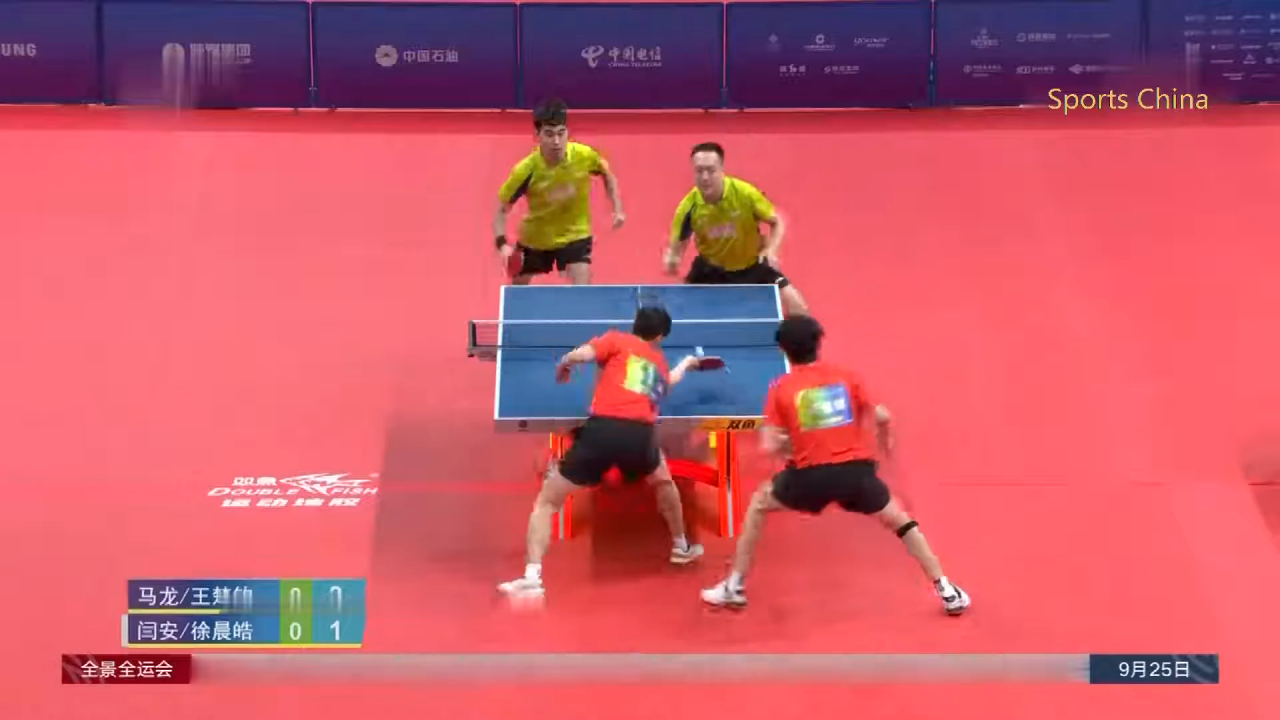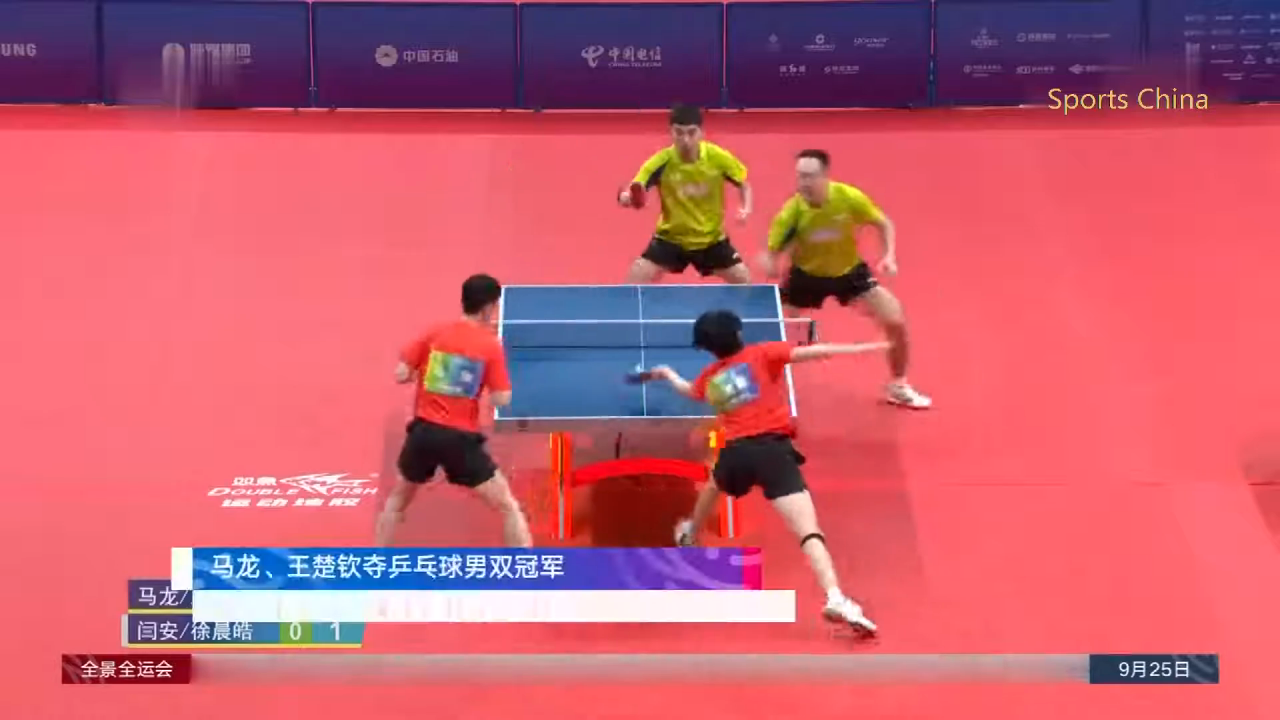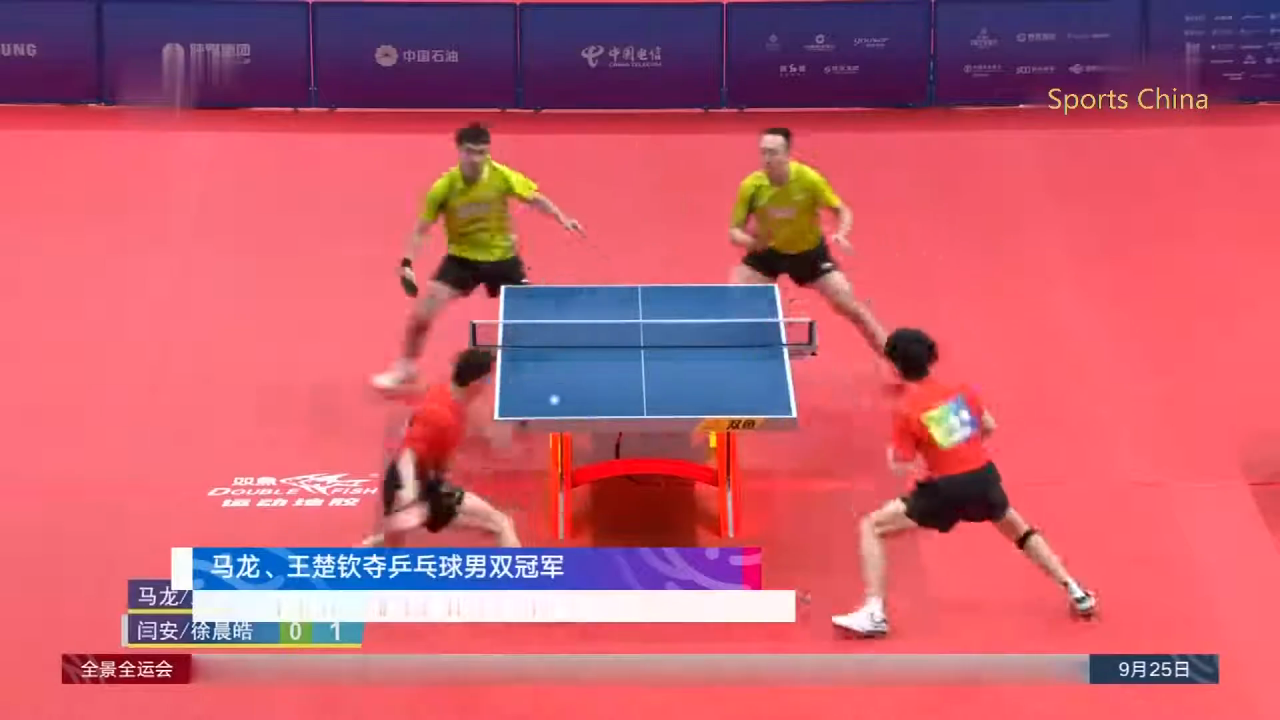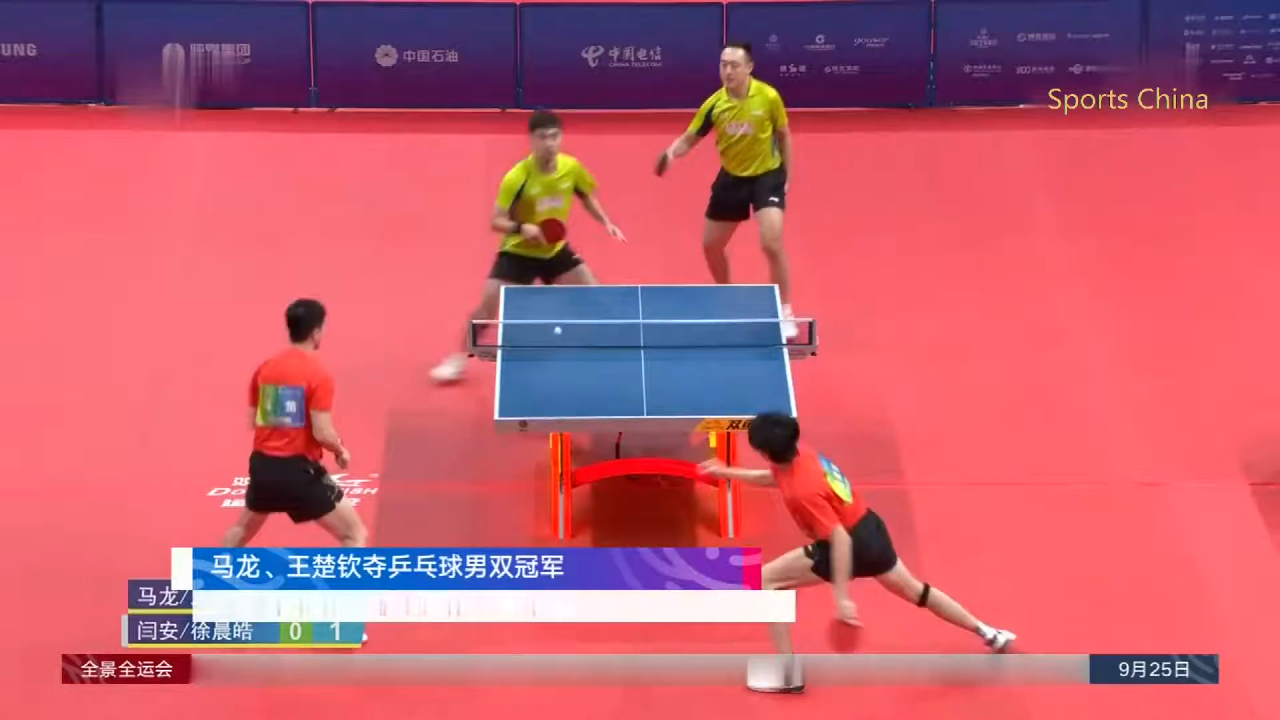
dt=1s
person 1, frame 1
left shoulder: (781, 388)
right shoulder: (846, 377)
left elbow: (767, 447)
right elbow: (882, 417)
right wrist: (884, 442)
left hip: (810, 476)
right hip: (854, 471)
left knee: (758, 506)
right knee: (901, 523)
left ankle: (733, 587)
right ankle: (946, 592)
person 1, frame 2
left shoulder: (710, 376)
right shoulder: (763, 353)
left elbow: (691, 391)
right elbow: (805, 353)
left wrist: (668, 375)
right wrist: (858, 348)
left hip: (734, 454)
right hip: (772, 449)
left knee: (714, 483)
right knee: (809, 531)
left ankle: (689, 535)
right ankle: (835, 600)
person 1, frame 3
left shoulder: (902, 410)
right shoulder: (959, 390)
left elbow: (908, 469)
right elbow: (989, 428)
left wrist: (894, 456)
left hip: (942, 489)
right hip: (983, 480)
left knee: (871, 528)
right knee: (1022, 531)
left ankle: (873, 612)
right ankle: (1076, 592)
person 1, frame 4
left shoulder: (800, 493)
right shoulder: (800, 456)
left elbow: (840, 539)
right elbow: (773, 477)
left wrist: (842, 596)
right wrist: (727, 472)
left hip: (853, 541)
right hip: (871, 529)
left knee: (767, 578)
right knee: (912, 589)
left ankle: (788, 672)
right ankle: (989, 633)
person 2, frame 1
left shoulder: (616, 341)
right shoulder: (661, 362)
left elbow: (582, 354)
left wrist: (564, 363)
right wrist: (686, 365)
left hip: (603, 431)
right hip: (640, 436)
left knee: (546, 501)
right knee: (663, 482)
left ankle: (532, 578)
right ankle: (682, 545)
person 2, frame 2
left shoulder: (433, 335)
right shoulder: (492, 347)
left elbow: (401, 375)
right elbow: (501, 400)
right wrist: (503, 382)
left hip: (423, 433)
right hip: (461, 440)
left knee: (399, 498)
right knee: (508, 508)
person 2, frame 3
left shoulder: (446, 392)
right shoulder: (440, 417)
right elbow: (406, 456)
right wrist: (409, 503)
left hip: (402, 481)
right hip: (420, 486)
left knee: (392, 535)
right knee: (502, 526)
person 2, frame 4
left shoulder: (264, 368)
right shoulder: (318, 376)
right elbow: (324, 436)
right wrist: (341, 451)
left hip: (263, 470)
right hip: (300, 471)
left knee: (246, 527)
right knee: (356, 534)
person 3, frame 1
left shoulder: (745, 194)
right shoulder: (688, 208)
left elbow: (777, 224)
right elbow: (675, 249)
left wrist: (772, 251)
right wrist: (668, 261)
left hip: (755, 265)
right hip: (710, 268)
person 3, frame 2
left shoulder: (850, 198)
right shoulder: (790, 214)
left elbow: (885, 225)
right elbow: (771, 253)
left wrist: (889, 256)
right wrist: (768, 266)
left hip: (850, 271)
right hip: (807, 277)
left knee: (896, 323)
left ankle: (898, 387)
person 3, frame 3
left shoulder: (810, 180)
right shoulder: (750, 187)
left elbow: (843, 212)
right elbow: (735, 230)
left wrist: (841, 235)
right wrist: (746, 240)
left hip: (810, 249)
right hip: (767, 251)
left knee: (848, 307)
person 3, frame 4
left shoulder: (769, 98)
right shoulder: (713, 104)
left elbow: (784, 134)
right elbow: (687, 139)
left wrist: (786, 175)
right wrist: (670, 155)
left hip: (767, 176)
right hip: (730, 177)
left knee: (771, 244)
right knee: (711, 246)
left ankle: (785, 310)
person 4, frame 1
left shoulder: (585, 155)
right shoulder: (526, 171)
left elbow: (606, 174)
right elbow: (501, 210)
left wrist: (617, 209)
right wrist: (502, 243)
left hip: (577, 235)
right hip: (536, 239)
person 4, frame 2
left shoulder: (719, 157)
right shoulder: (661, 162)
left elbow: (743, 185)
right elbow: (634, 192)
left wrist: (746, 208)
right wrist: (624, 196)
left hip: (712, 240)
right hip: (669, 238)
person 4, frame 3
left shoulder: (502, 176)
right shoulder: (444, 187)
left elbow: (536, 198)
right elbow: (420, 229)
left wrist: (564, 219)
right wrist: (407, 263)
left hip: (502, 257)
right hip: (461, 258)
right knee: (421, 317)
right ankle: (406, 368)
person 4, frame 4
left shoulder: (573, 169)
right shoulder: (518, 176)
left elbow: (587, 196)
right elbow: (496, 222)
left wrist: (607, 223)
right wrist: (521, 228)
left hip: (556, 249)
right hip: (518, 250)
right knee: (488, 309)
right ankle: (459, 357)
